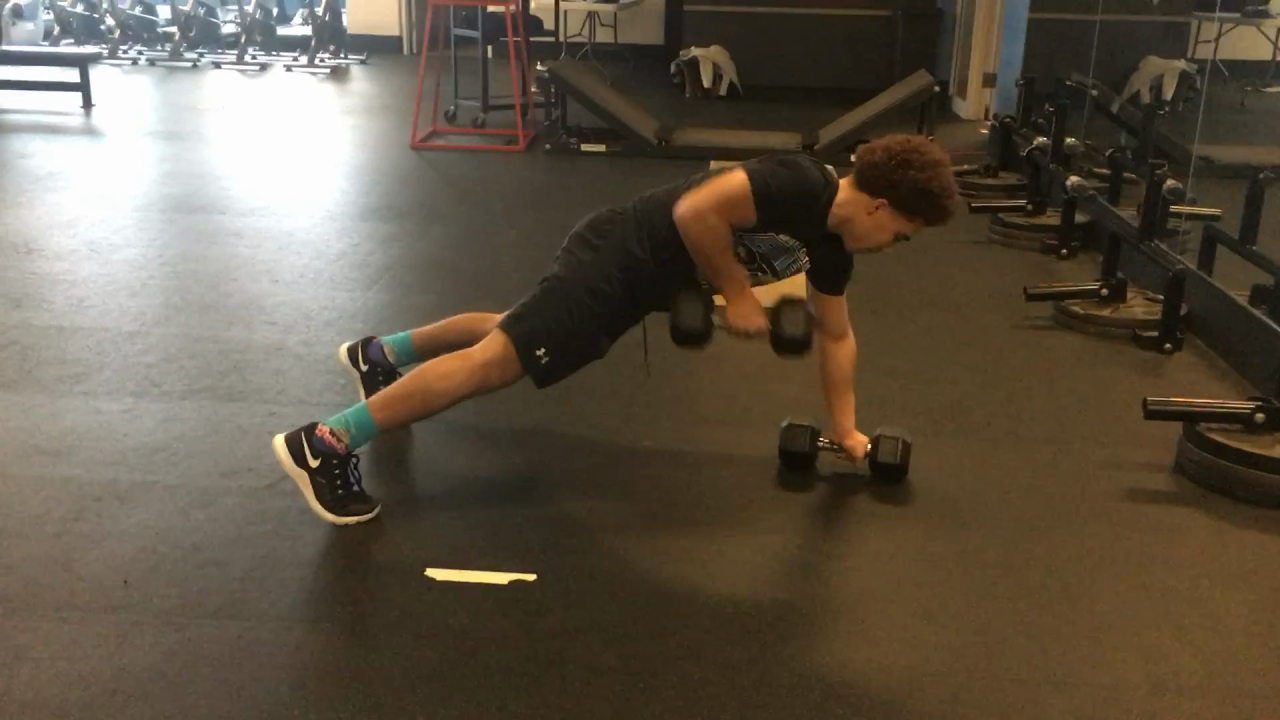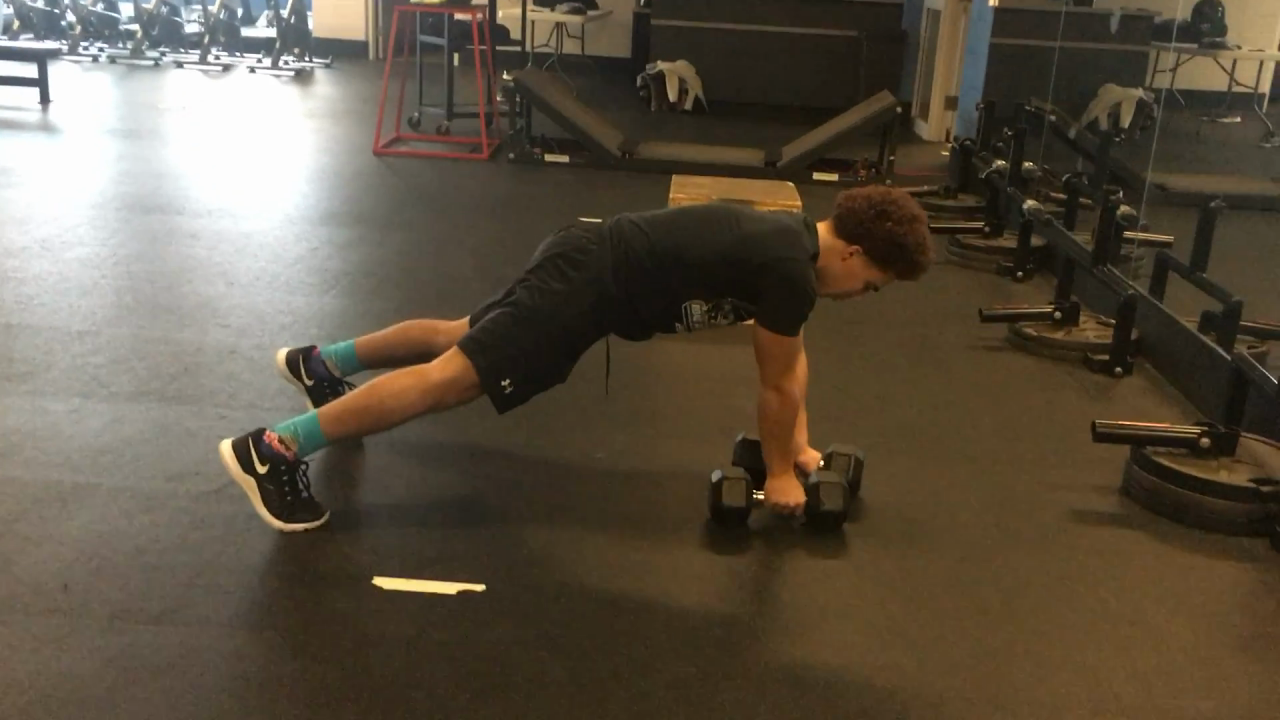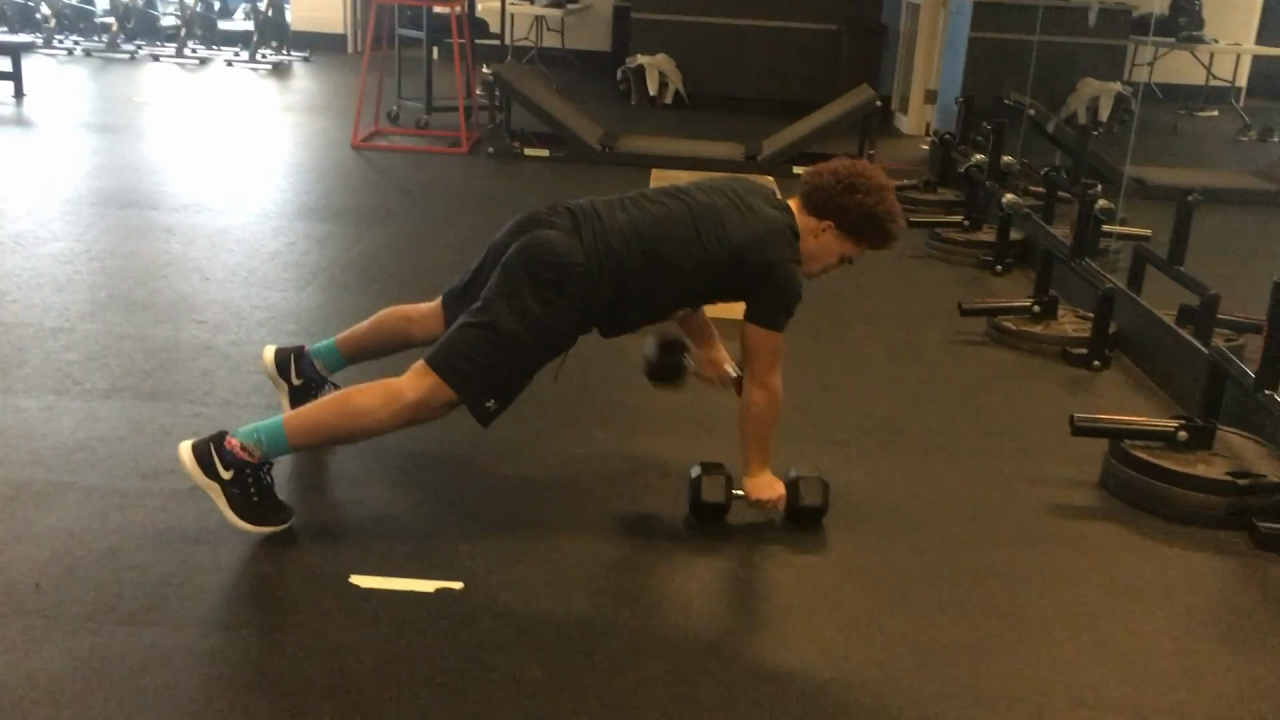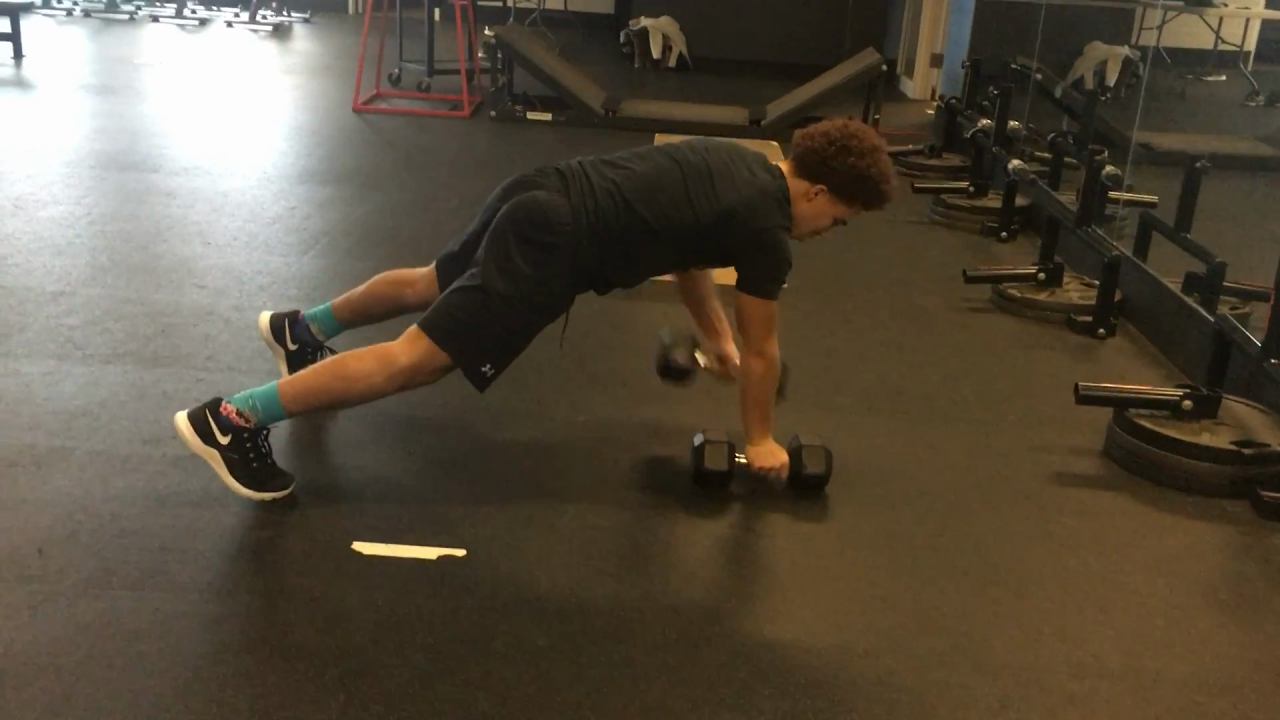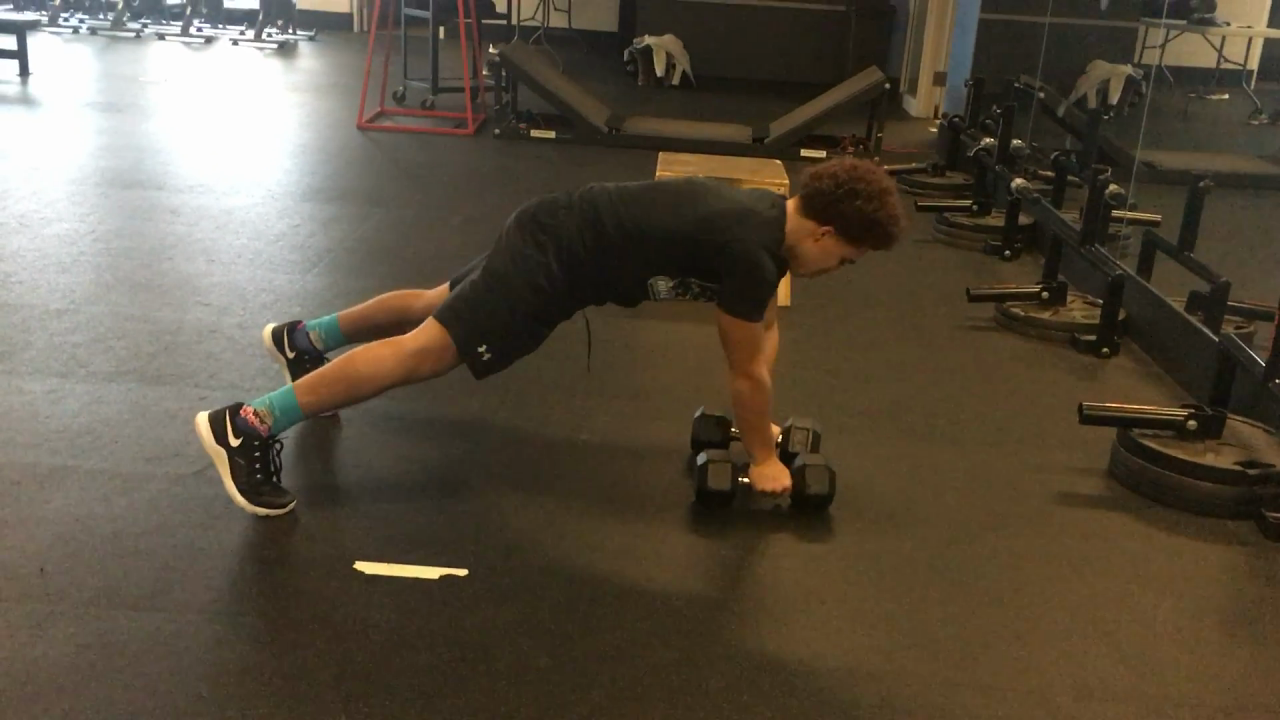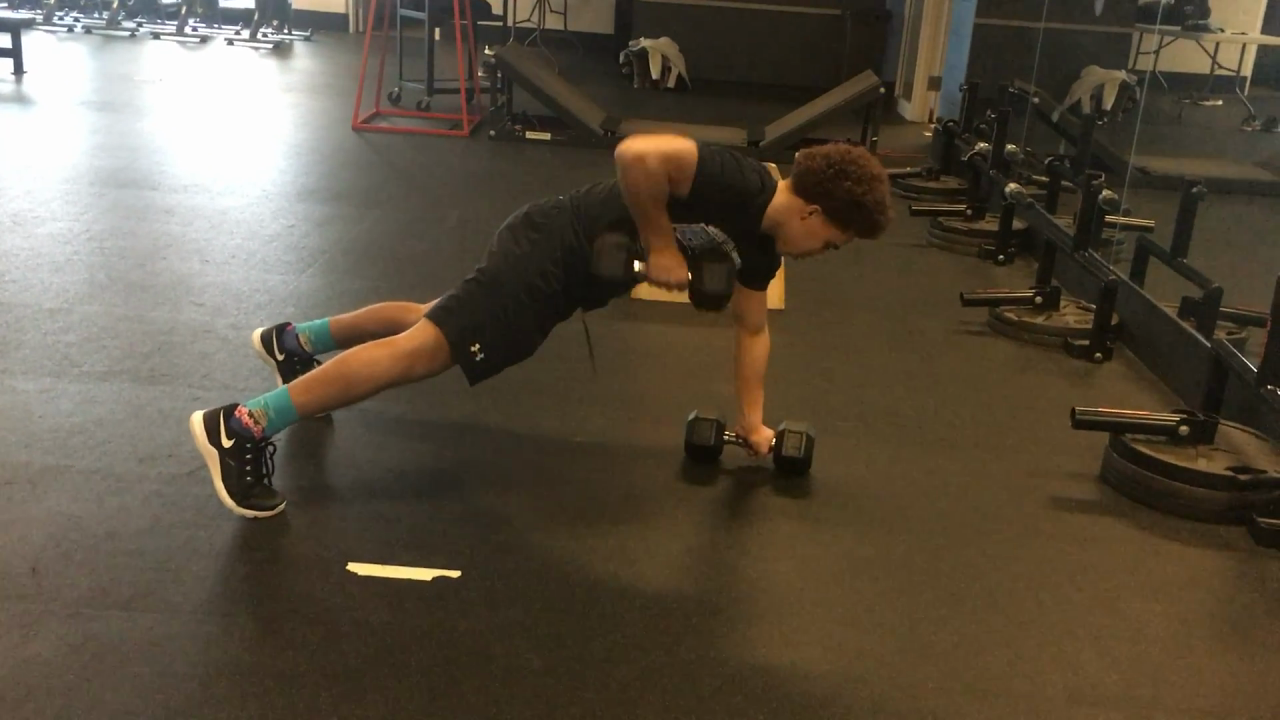
dt=0.7s
person 1, frame 1
left shoulder: (830, 242)
right shoulder: (799, 182)
left elbow: (835, 335)
right elbow: (693, 211)
left wrist: (845, 428)
right wrist: (737, 296)
left hip: (636, 279)
right hip: (617, 257)
left knee: (511, 326)
right knee: (496, 360)
left ankle: (380, 351)
right ankle: (323, 444)
person 1, frame 2
left shoulder: (794, 244)
right shoulder: (790, 271)
left elbow: (793, 359)
right elbow: (776, 385)
left wrist: (801, 445)
right wrist: (779, 473)
left hip: (586, 263)
right hip: (586, 285)
left knee: (460, 336)
right knee: (451, 375)
left ankle: (318, 363)
right ankle: (272, 449)
person 1, frame 3
left shoulder: (751, 195)
right shoulder: (779, 267)
right elbow: (765, 383)
left wrist: (703, 349)
right wrist: (756, 473)
left hip: (545, 232)
right hip: (562, 283)
left knee: (435, 321)
right knee: (422, 394)
left ankle: (303, 363)
right ankle: (235, 453)
person 1, frame 4
left shoulder: (739, 161)
right shoulder: (766, 229)
right elbow: (763, 350)
left wrist: (715, 341)
right wrist: (759, 440)
left hip: (537, 193)
right hip: (551, 245)
left knee: (429, 286)
right knee: (419, 356)
left ankle: (299, 328)
right ankle: (232, 421)
person 1, frame 5
left shoulder: (773, 222)
right shoulder: (747, 249)
left elbow: (765, 329)
right elbow: (746, 369)
left wrist: (761, 423)
right wrist: (762, 458)
left hip: (561, 241)
right hip: (554, 247)
left knee: (443, 303)
right knee: (429, 347)
left ankle: (304, 337)
right ankle: (246, 426)
person 1, frame 6
left shoulder: (760, 237)
right shoulder: (739, 181)
left elbow: (751, 329)
right elbow: (634, 154)
left wrist: (751, 423)
right wrist: (660, 249)
left hip: (570, 272)
right hip: (551, 251)
left knee: (432, 318)
right knee: (425, 349)
left ankle: (293, 340)
right ankle: (241, 428)
